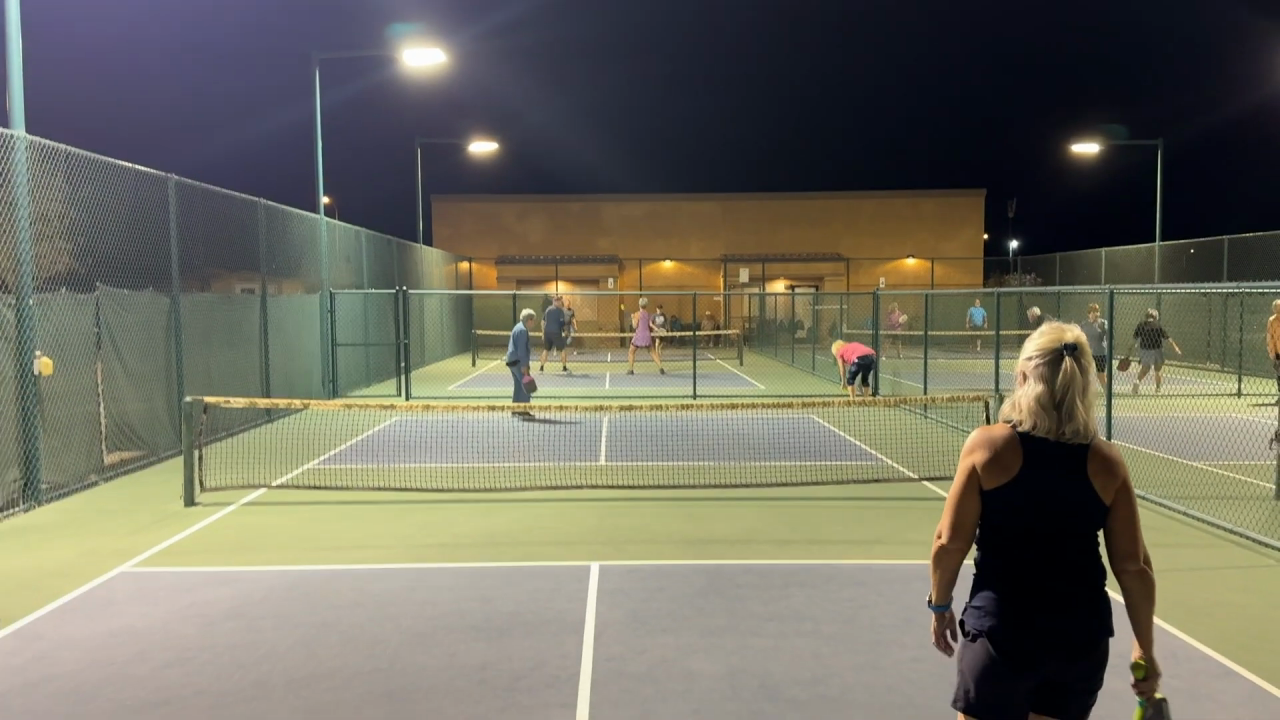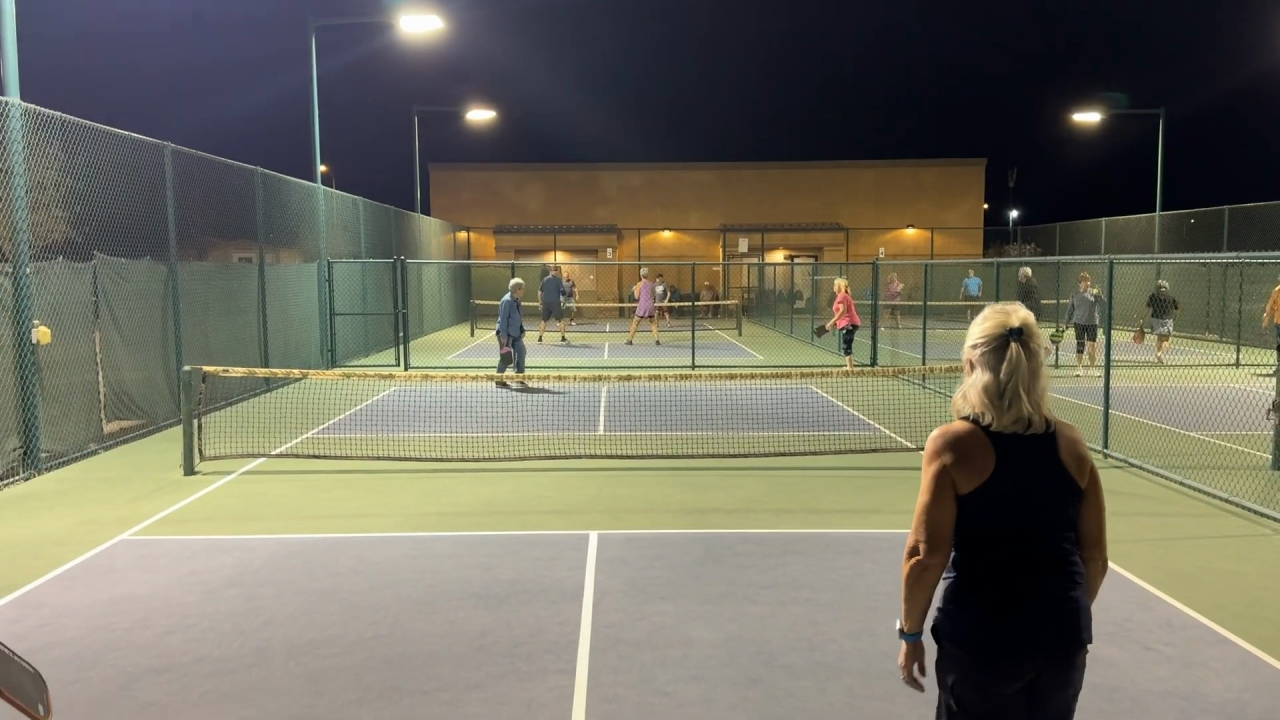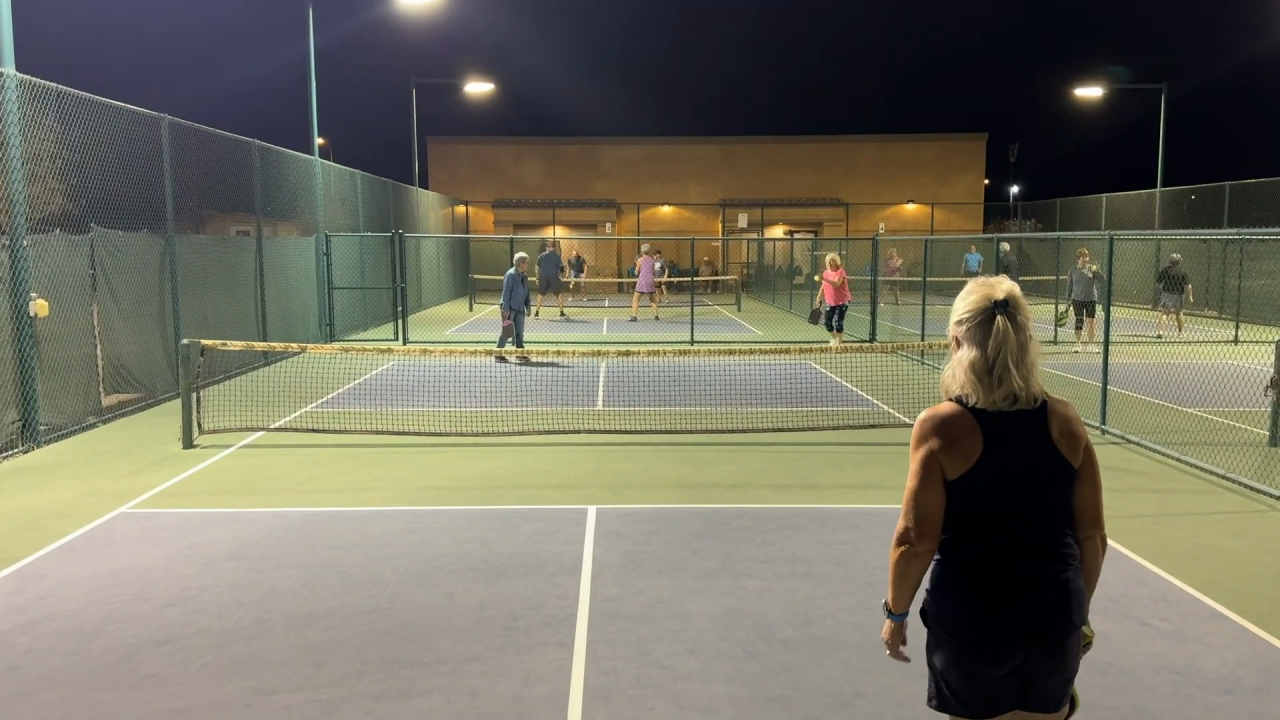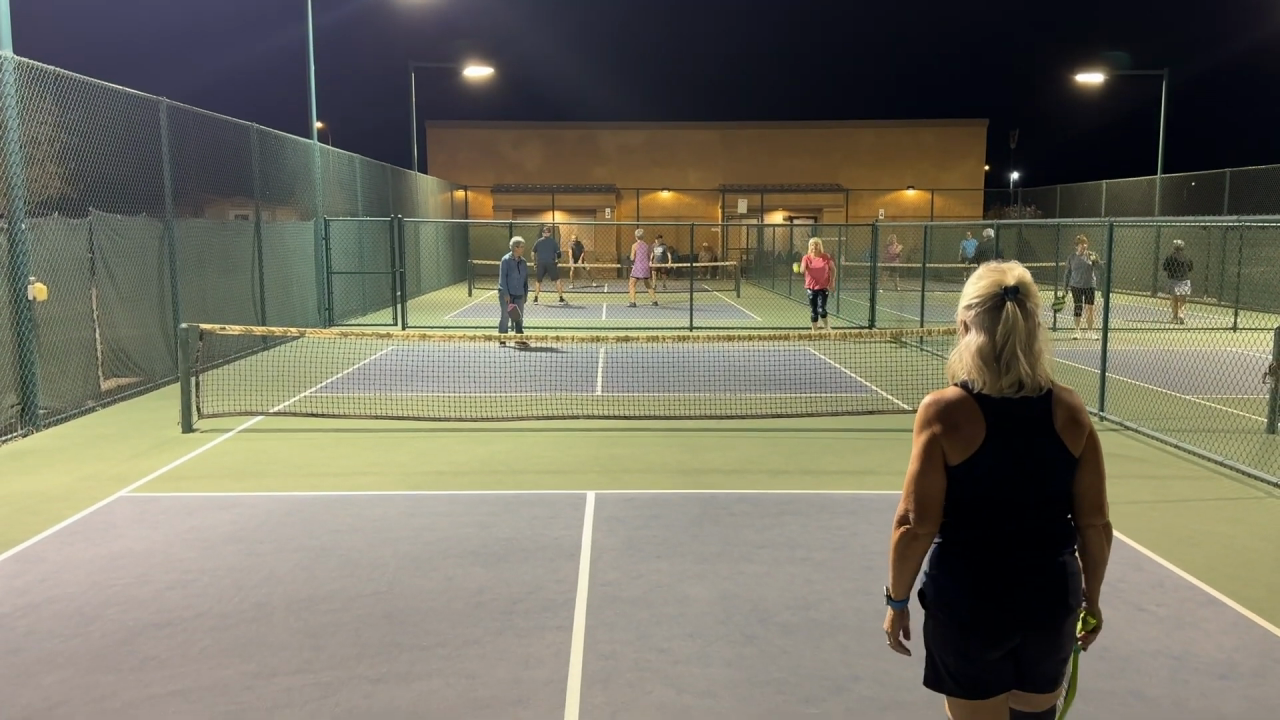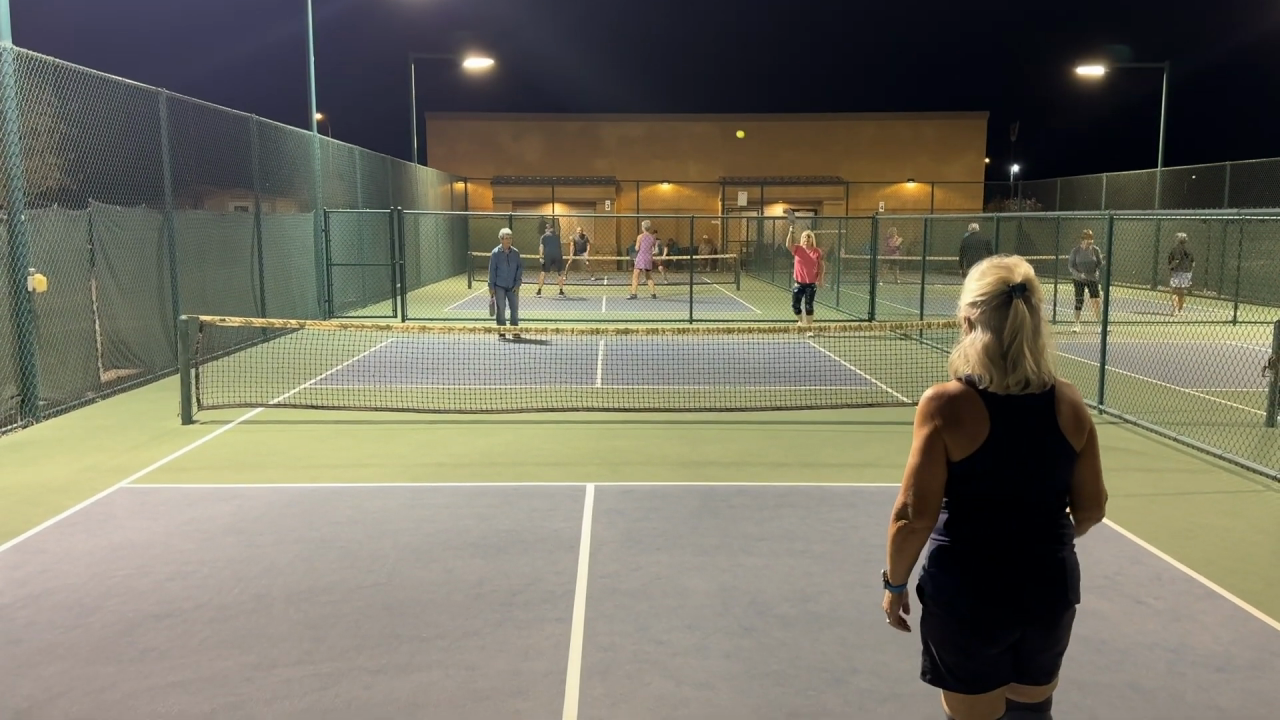
dt=0.5s
person 1, frame 1
left shoulder: (988, 445)
right shoulder: (1106, 461)
left elbow: (949, 542)
right elbow: (1134, 567)
left wrist: (941, 606)
right wrist: (1144, 647)
left hip: (1001, 634)
right hip: (1081, 637)
person 1, frame 2
left shoulder: (952, 444)
right shoulder: (1071, 444)
left elbow: (927, 556)
right elbow: (1095, 556)
left wrist: (911, 633)
left hip: (980, 639)
right hip: (1062, 635)
person 1, frame 3
left shoulder: (940, 427)
right shoulder: (1065, 421)
left elbow: (916, 542)
right elbow: (1091, 536)
left wrist: (895, 612)
right wrist: (1079, 608)
left hip: (971, 624)
right hip: (1054, 618)
person 1, frame 4
left shoulder: (944, 411)
right shoulder: (1069, 409)
left elbow: (915, 526)
right elbow: (1094, 523)
left wrist: (897, 600)
right wrist: (1091, 597)
left hip: (968, 605)
right hip: (1050, 599)
person 1, frame 5
left shoulder: (946, 404)
right shoulder: (1067, 402)
left elbow: (913, 517)
right elbow: (1091, 507)
left wrist: (894, 583)
left hip: (968, 598)
right hip: (1050, 592)
